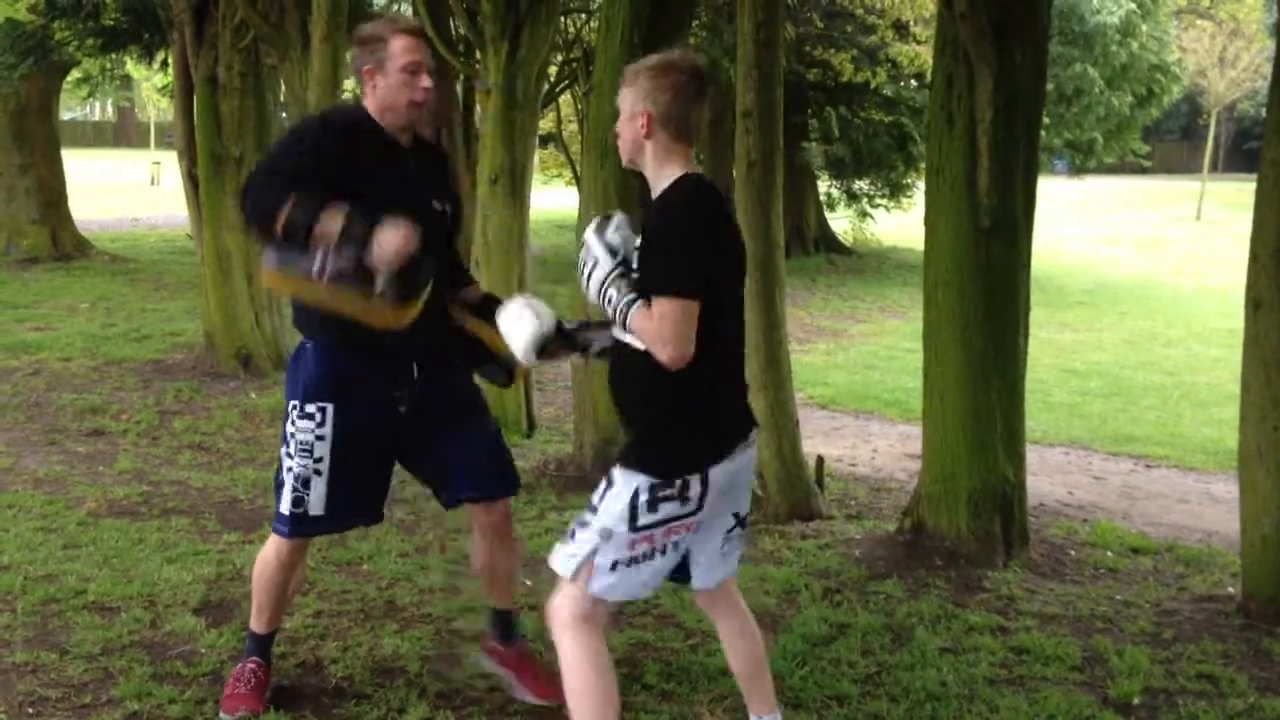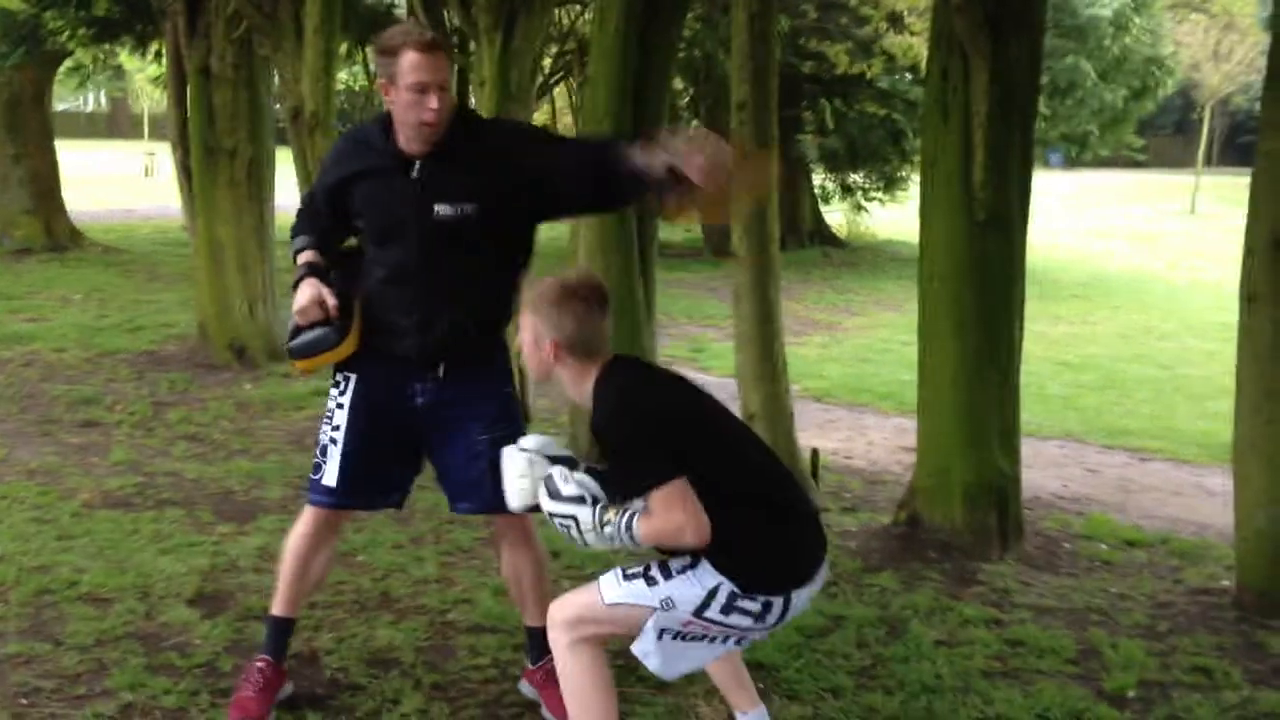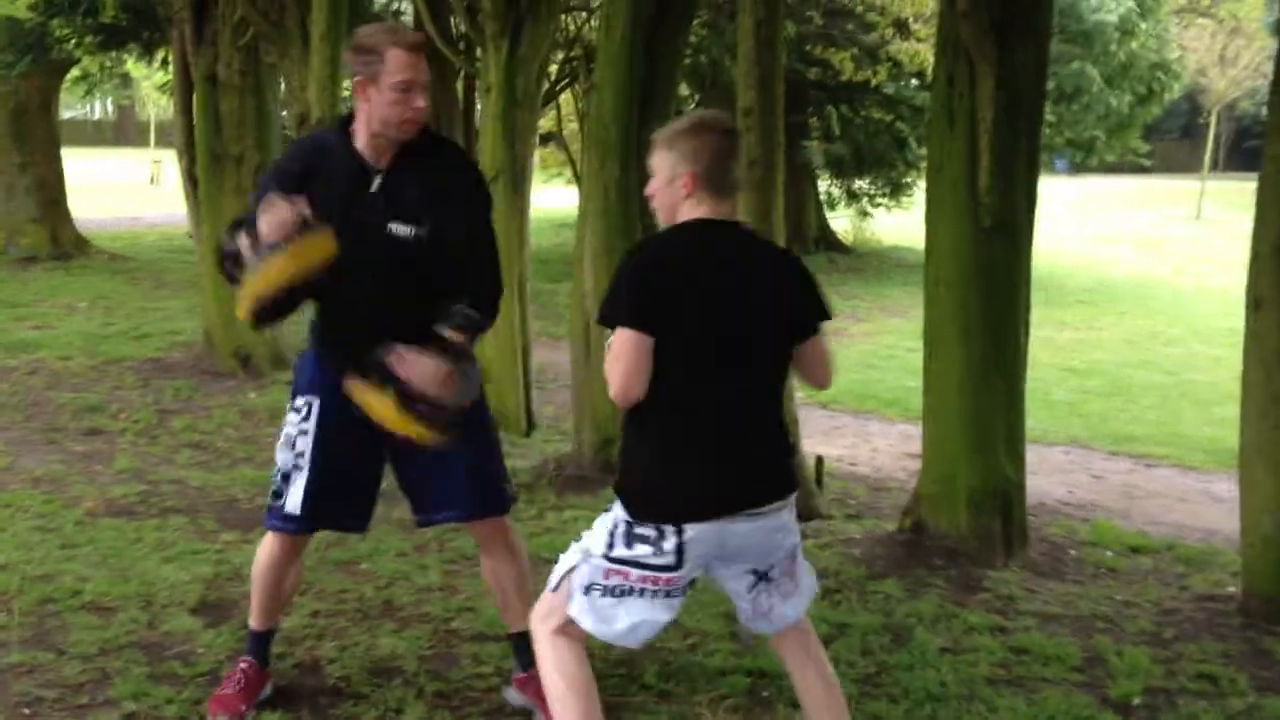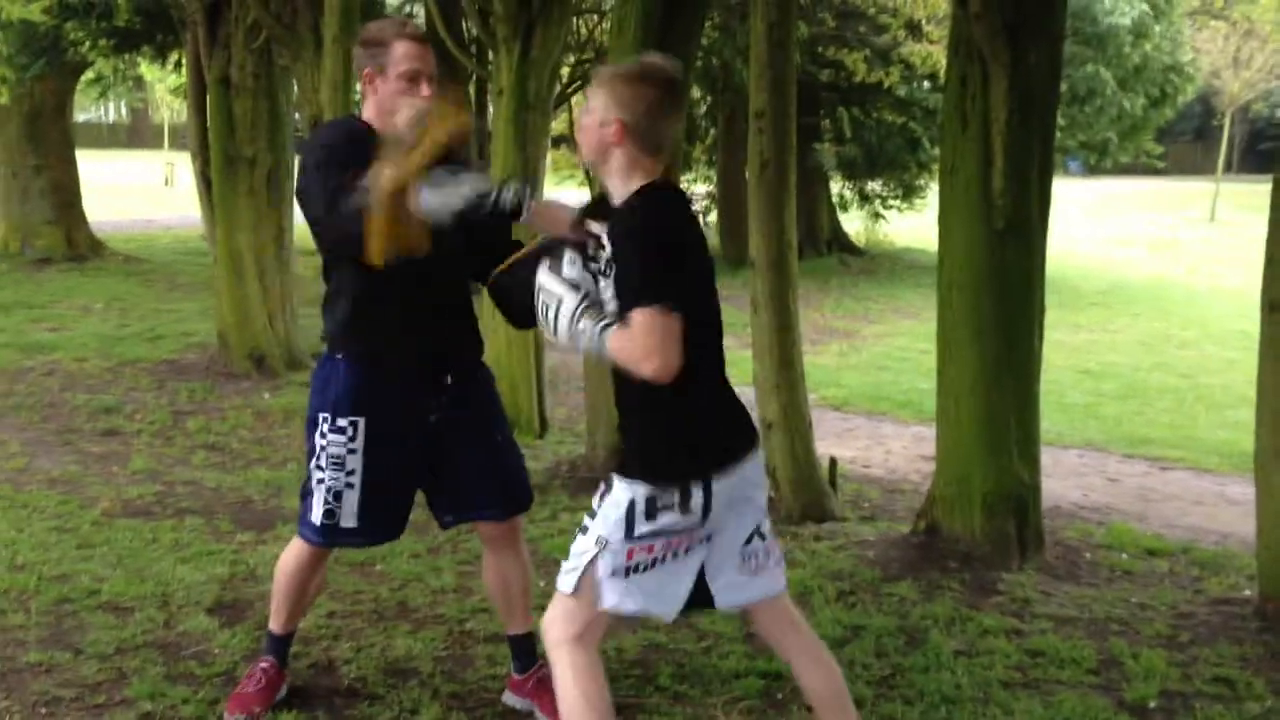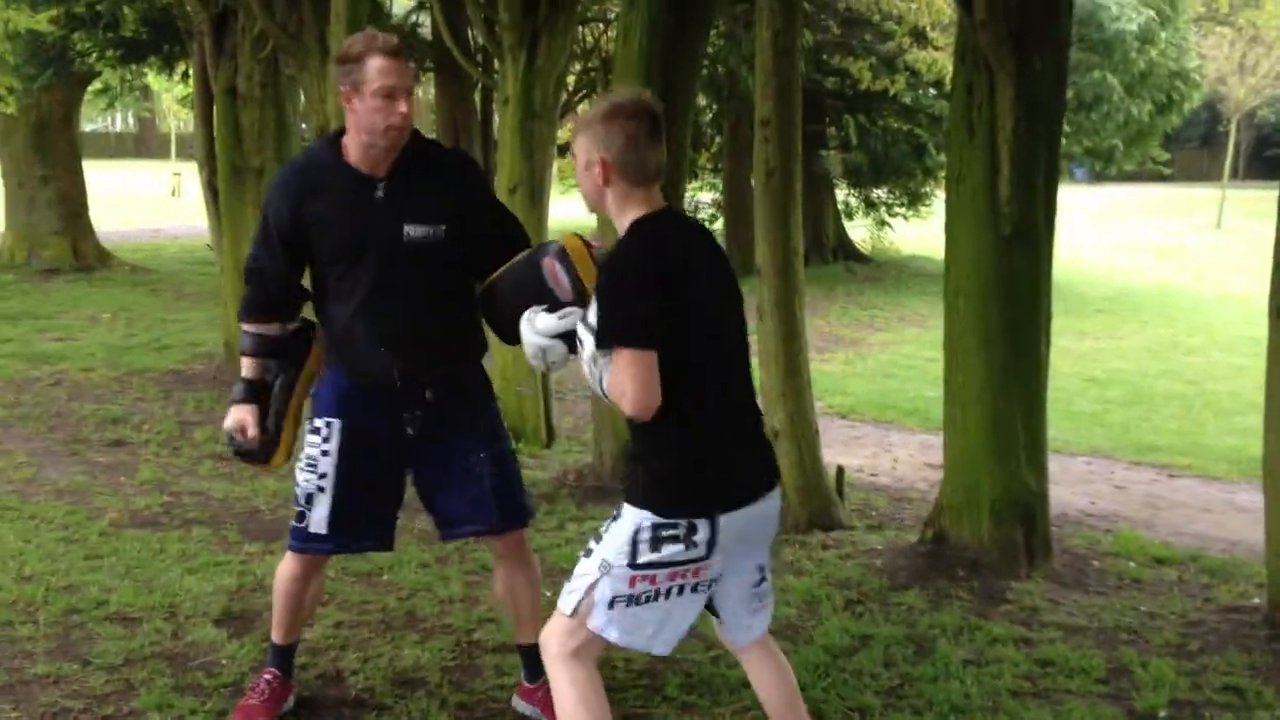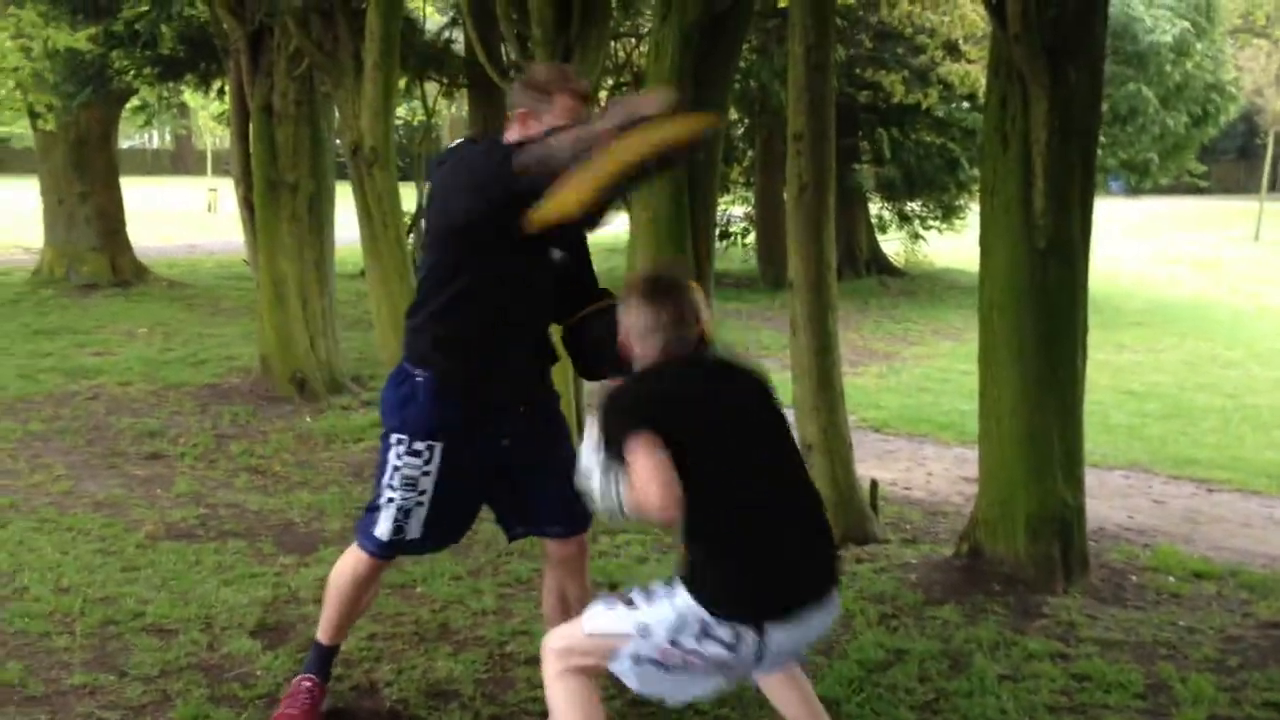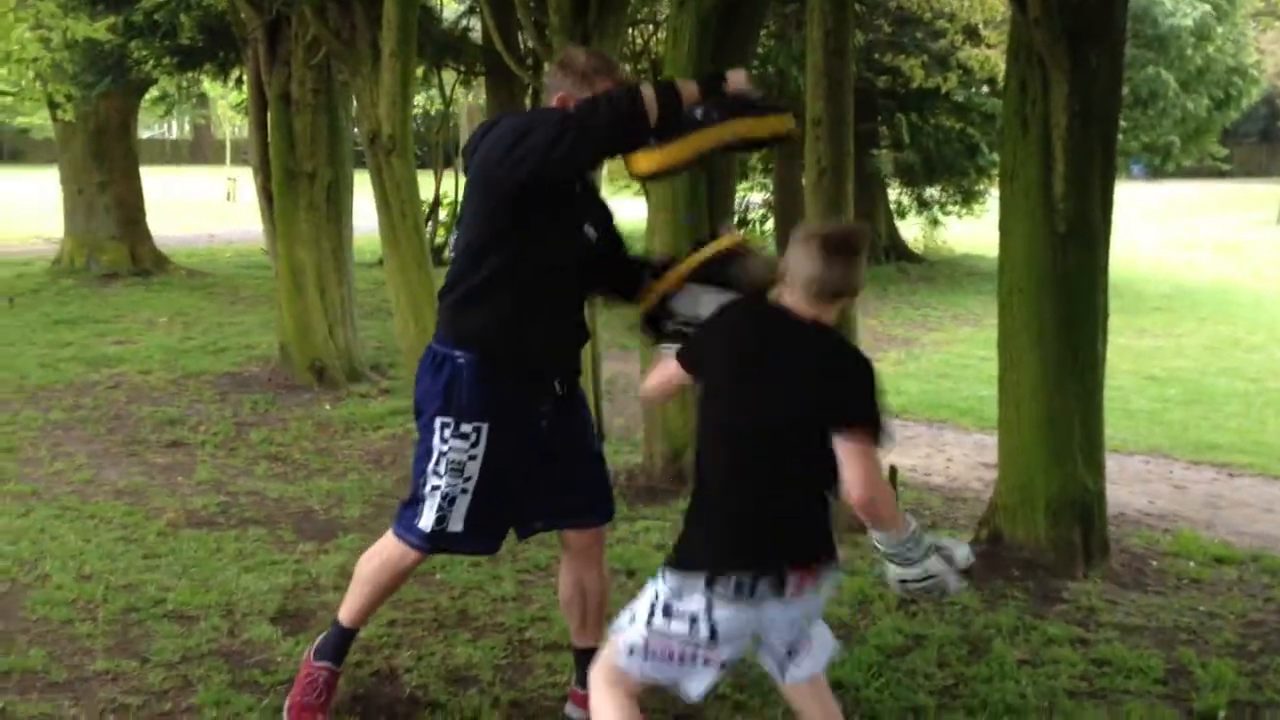
dt=0.4s
person 1, frame 1
left shoulder: (432, 162)
right shoulder: (328, 137)
right elbow: (262, 201)
left wrist: (492, 313)
right wrist: (363, 232)
left hip: (429, 366)
right hip: (338, 366)
left knee: (493, 504)
right knee: (296, 529)
left ankle: (508, 640)
right ankle: (255, 661)
person 1, frame 2
left shoulder: (506, 148)
right shoulder: (358, 155)
left elbow: (601, 173)
right elbow: (314, 223)
left wrist: (670, 162)
right wrist: (309, 276)
left hip: (471, 370)
right hip: (381, 363)
left knee: (508, 519)
right knee: (324, 510)
left ankle: (541, 663)
right ankle: (270, 660)
person 1, frame 3
left shoulder: (449, 172)
right shoulder: (310, 160)
left elbow: (473, 285)
left wrist: (435, 357)
right wrist: (264, 232)
left hip: (433, 375)
right hip: (337, 374)
left knee: (489, 522)
right knee: (288, 527)
right ankle: (253, 663)
person 1, frame 4
right shoulder: (333, 151)
left elbow: (493, 257)
right elbow: (349, 230)
left hip: (455, 376)
right hip: (363, 379)
left knee: (500, 524)
right knee: (319, 534)
person 1, frame 5
left shoulder: (453, 178)
right shoulder: (304, 185)
left elbow: (507, 263)
right elbow: (270, 291)
right wrist: (250, 390)
left hip: (454, 391)
right hip: (354, 390)
left knee: (506, 538)
right knee: (309, 545)
person 1, frame 6
left shoulder: (556, 217)
right shoulder: (474, 171)
left elbow: (579, 300)
right elbow: (521, 170)
right wrist: (610, 126)
left hip: (523, 396)
right hip: (441, 395)
left knee: (565, 544)
right knee: (379, 546)
person 1, frame 7
left shoulder: (572, 187)
right shoulder: (515, 143)
left elbow: (619, 273)
right elbow: (616, 118)
right wrist: (713, 87)
left hip: (550, 382)
right hip: (473, 377)
left knee: (586, 533)
right knee: (418, 534)
right ankle: (324, 661)
person 2, frame 1
left shoulder: (680, 214)
right shoulder: (699, 204)
left elbow: (671, 345)
left wrist: (612, 281)
left hip: (674, 461)
right hip: (722, 447)
left knee: (573, 610)
right knee: (718, 594)
person 2, frame 2
left shoulder: (621, 411)
right shoulder: (635, 381)
left elbow: (690, 527)
left wrist: (597, 521)
right wrist: (591, 485)
left hip: (763, 576)
right hip: (793, 552)
left knee: (570, 621)
right knee: (678, 596)
person 2, frame 3
left shoulder: (649, 261)
right shoulder: (780, 267)
left elbow: (624, 387)
right elbow: (816, 372)
left wrist: (628, 339)
left hip: (663, 508)
right hip: (762, 499)
left knee: (552, 626)
right knee: (792, 630)
person 2, frame 4
left shoulder: (639, 226)
right shoulder: (664, 206)
left elbow: (657, 359)
left wrist: (574, 319)
left hip: (670, 471)
right hip: (729, 455)
left knee: (568, 630)
right knee: (775, 615)
person 2, frame 5
left shoulder: (630, 264)
right shoulder: (695, 240)
left elbow: (639, 399)
left wrist: (592, 359)
right wrist: (583, 328)
left hip: (686, 506)
right hip: (753, 489)
left knee: (565, 647)
right knee: (747, 636)
person 2, frame 6
left shoulder: (631, 399)
right shoulder: (745, 380)
left elbow: (663, 503)
left wrist: (611, 485)
left hip: (740, 612)
right hip: (815, 597)
left knee: (563, 654)
right knee: (766, 653)
person 2, frame 7
left shoulder: (739, 319)
right shoulder: (849, 367)
left elbow: (653, 386)
right elbow: (863, 492)
right wrist: (916, 549)
left hip: (713, 582)
right hip: (801, 578)
left knee: (610, 679)
right knee: (799, 668)
